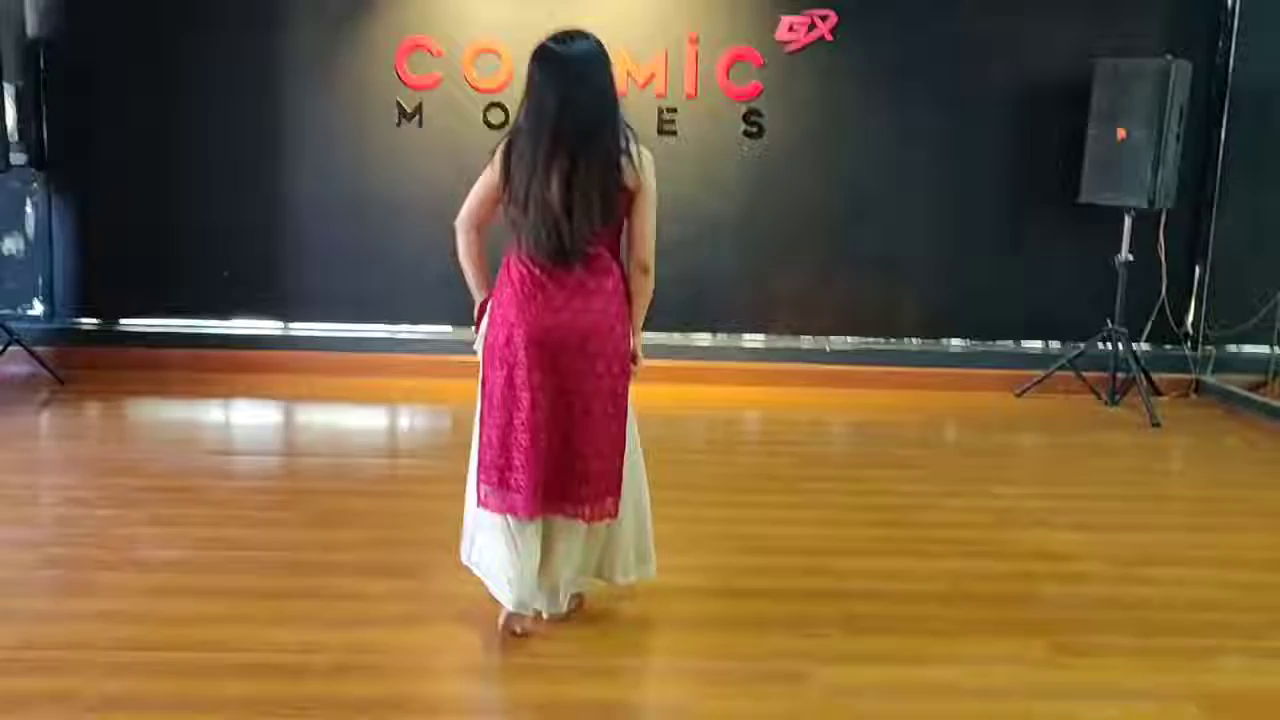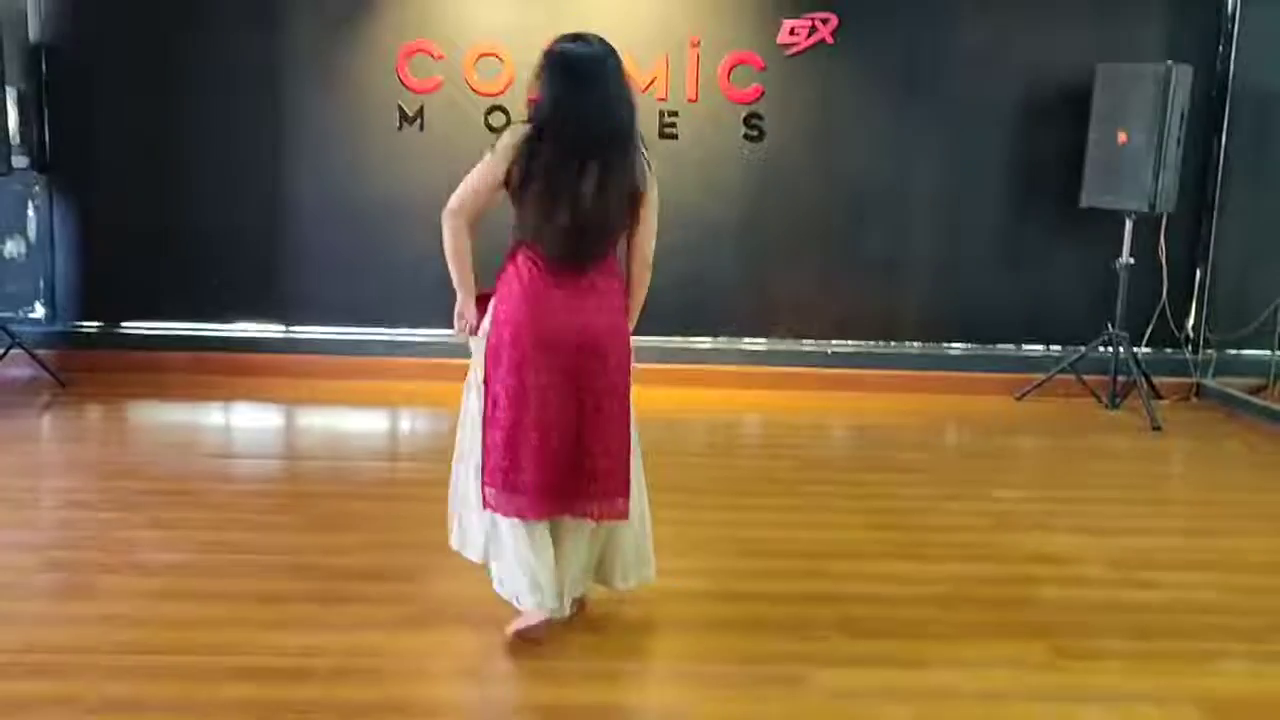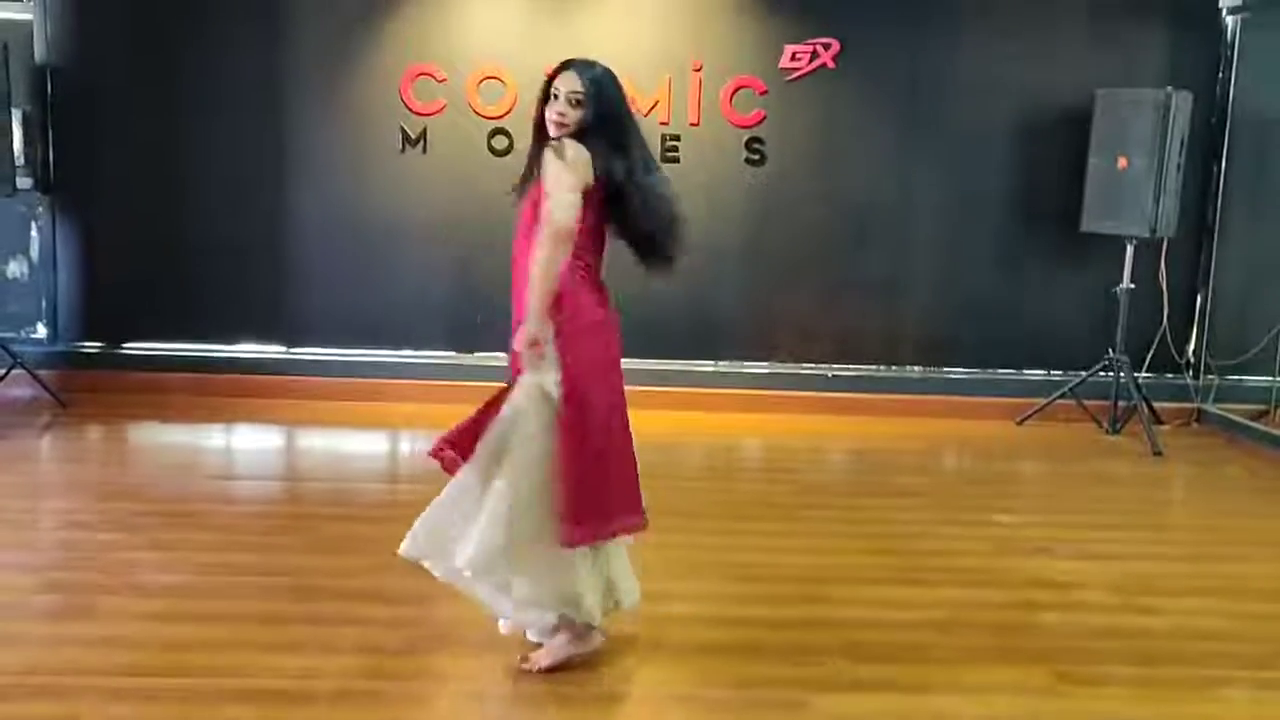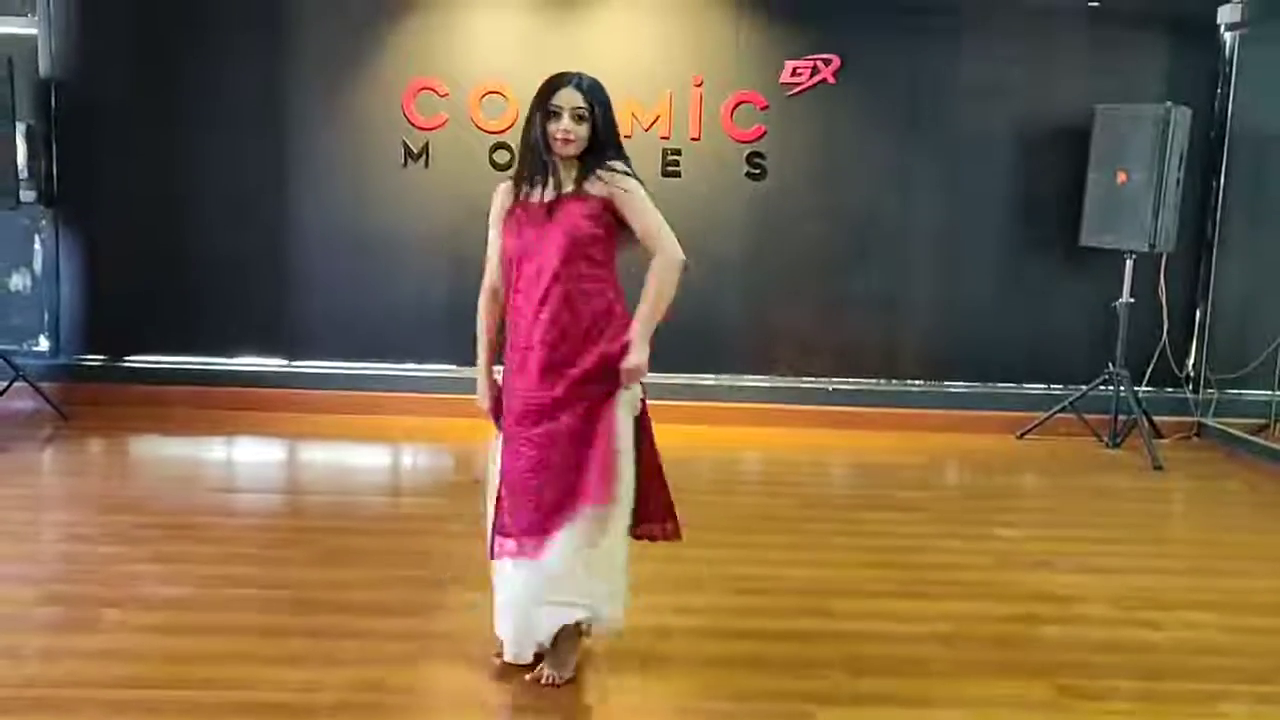
dt=0.3s
person 1, frame 1
left shoulder: (517, 147)
right shoulder: (631, 157)
left elbow: (466, 227)
right elbow: (641, 261)
left wrist: (484, 302)
right wrist: (632, 330)
left hip: (521, 317)
right hip: (597, 324)
left knee: (518, 454)
right knee: (588, 454)
left ankle: (521, 596)
right ankle: (564, 589)
person 1, frame 2
left shoulder: (524, 141)
right shoulder: (635, 160)
left elbow: (455, 217)
right elbow: (641, 262)
left wrist: (467, 298)
right wrist: (624, 327)
left hip: (527, 314)
right hip: (599, 321)
left knee: (521, 454)
right knee: (589, 457)
left ankle: (534, 594)
right ankle: (569, 589)
person 1, frame 3
left shoulder: (565, 154)
right shoulder: (569, 162)
left elbow: (558, 228)
left wrist: (534, 321)
left hip: (563, 337)
right hip: (579, 337)
left knee: (536, 476)
right knee: (566, 476)
left ankle: (575, 620)
right ankle: (571, 605)
person 1, frame 4
left shoulder: (611, 180)
right shoulder: (510, 195)
left elbow: (670, 253)
right elbow: (493, 289)
left wrist: (639, 339)
right wrist: (485, 370)
left hip: (598, 364)
right hip: (532, 370)
left knee: (587, 496)
right knee: (529, 496)
left ankle: (567, 628)
right ankle: (531, 627)
